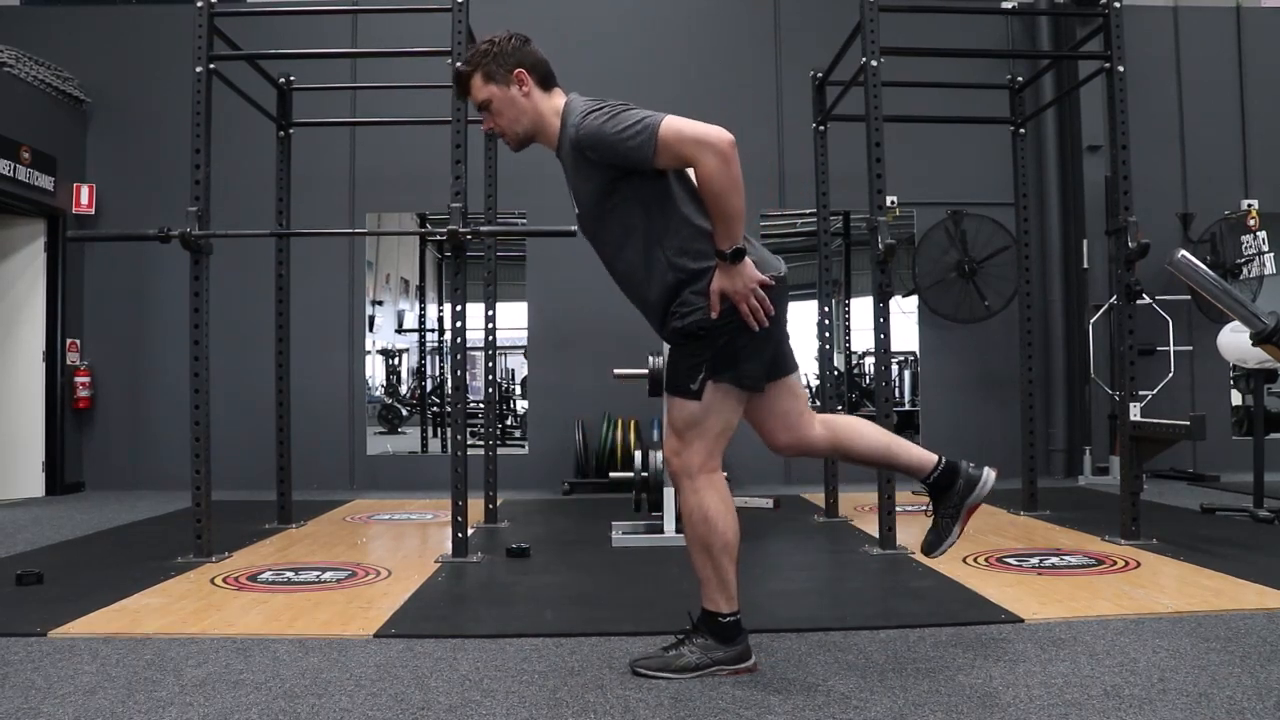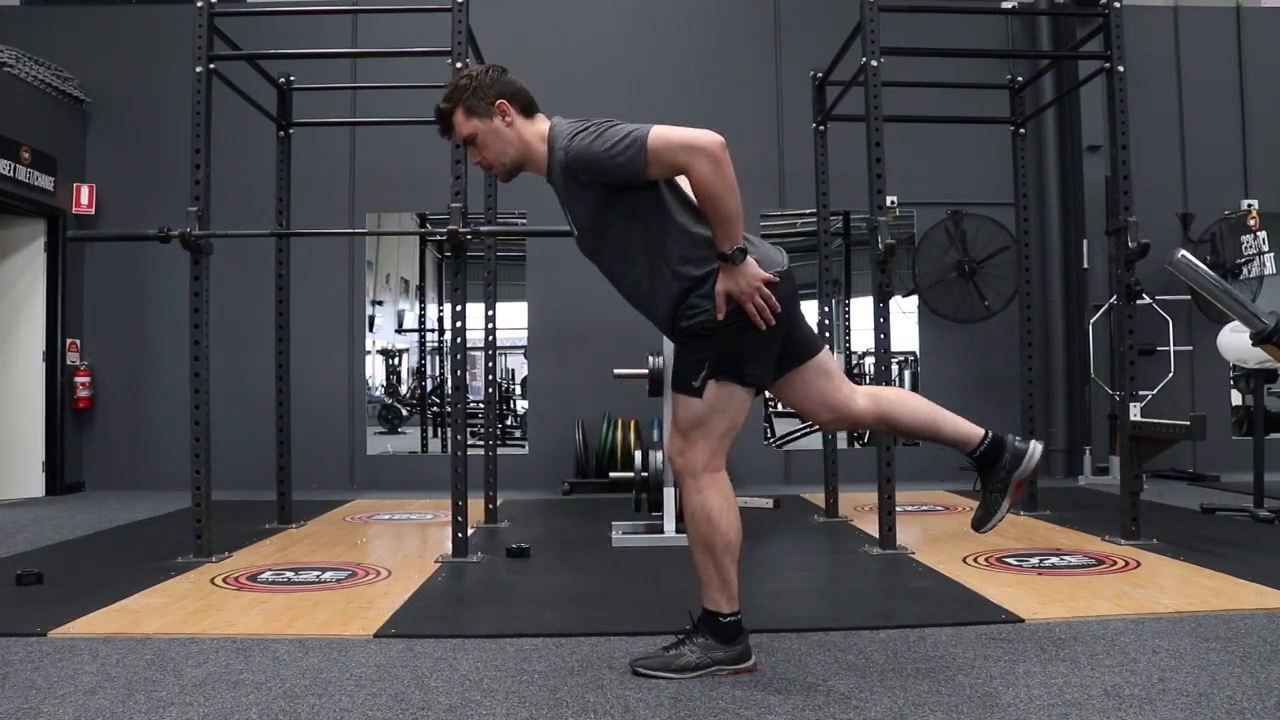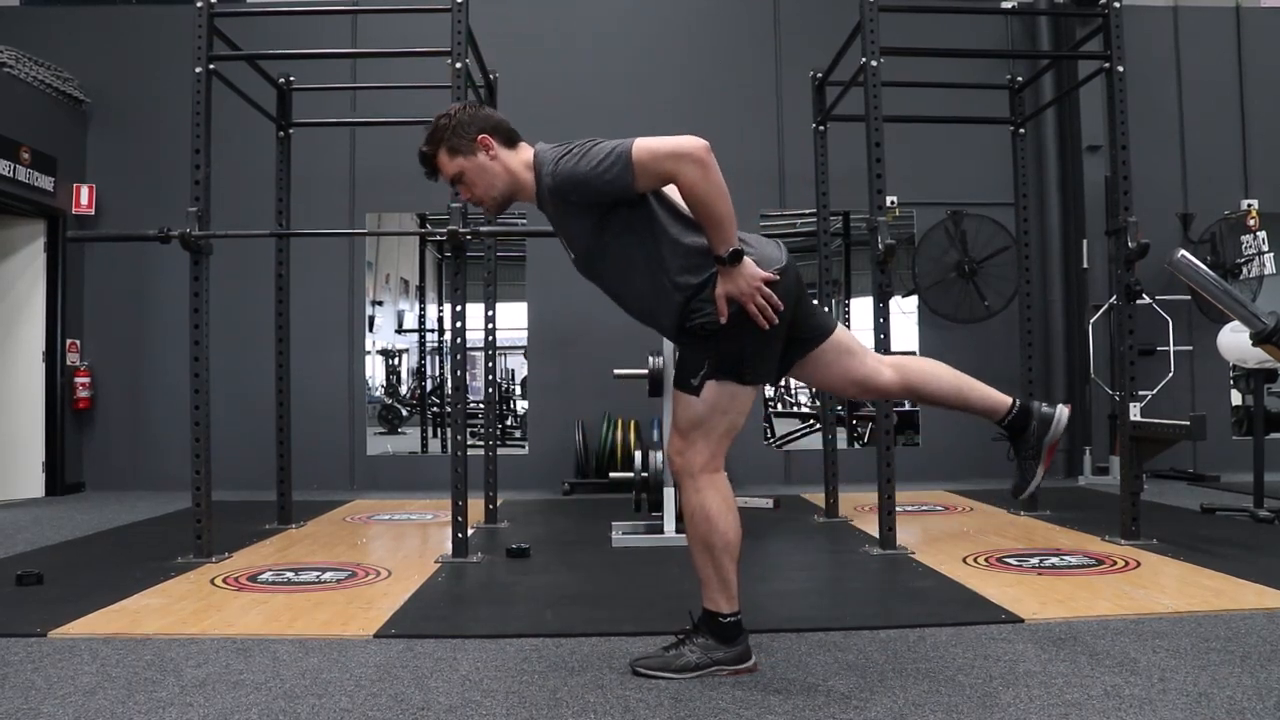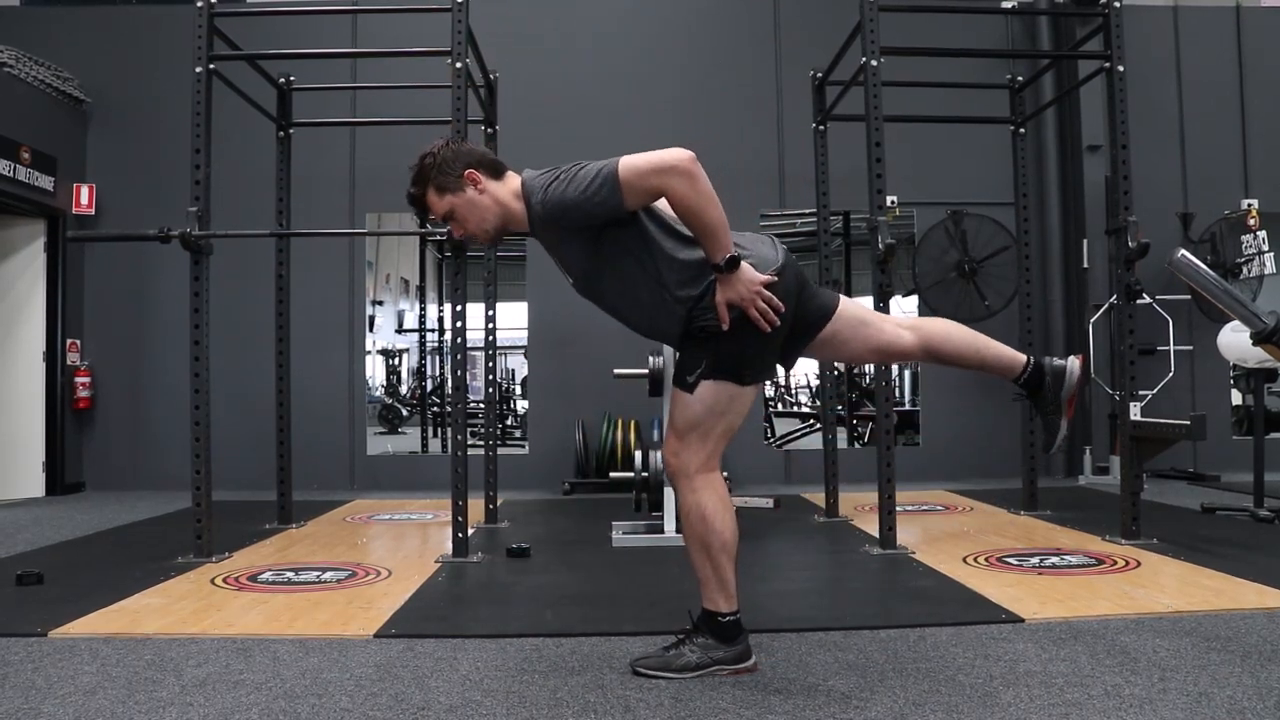
dt=0.4s
person 1, frame 1
left shoulder: (591, 127)
right shoulder: (580, 140)
left elbow: (713, 145)
right elbow: (685, 173)
left wrist: (731, 258)
left hip: (720, 298)
right hip: (725, 299)
left knee: (691, 462)
right knee: (798, 434)
left ankle: (722, 635)
right ankle: (950, 476)
person 1, frame 2
left shoulder: (579, 148)
right shoulder: (571, 161)
left elbow: (705, 147)
right elbow: (678, 179)
left wrist: (732, 259)
left hip: (726, 297)
right hip: (741, 294)
left knee: (694, 461)
right knee: (844, 407)
left ankle: (722, 634)
right ankle: (996, 451)
person 1, frame 3
left shoulder: (567, 172)
right shoulder: (560, 188)
left elbow: (690, 153)
right elbow: (666, 189)
left wrist: (731, 260)
left hip: (734, 297)
right hip: (750, 291)
left knee: (694, 461)
right knee: (874, 376)
left ankle: (723, 635)
right ankle: (1024, 418)
person 1, frame 4
left shoulder: (557, 198)
right shoulder: (553, 210)
left elbow: (676, 164)
right elbow: (657, 192)
left wrist: (726, 267)
left hip: (735, 298)
right hip: (755, 285)
left knee: (689, 462)
right knee: (893, 338)
left ankle: (722, 635)
right ankle: (1041, 375)
